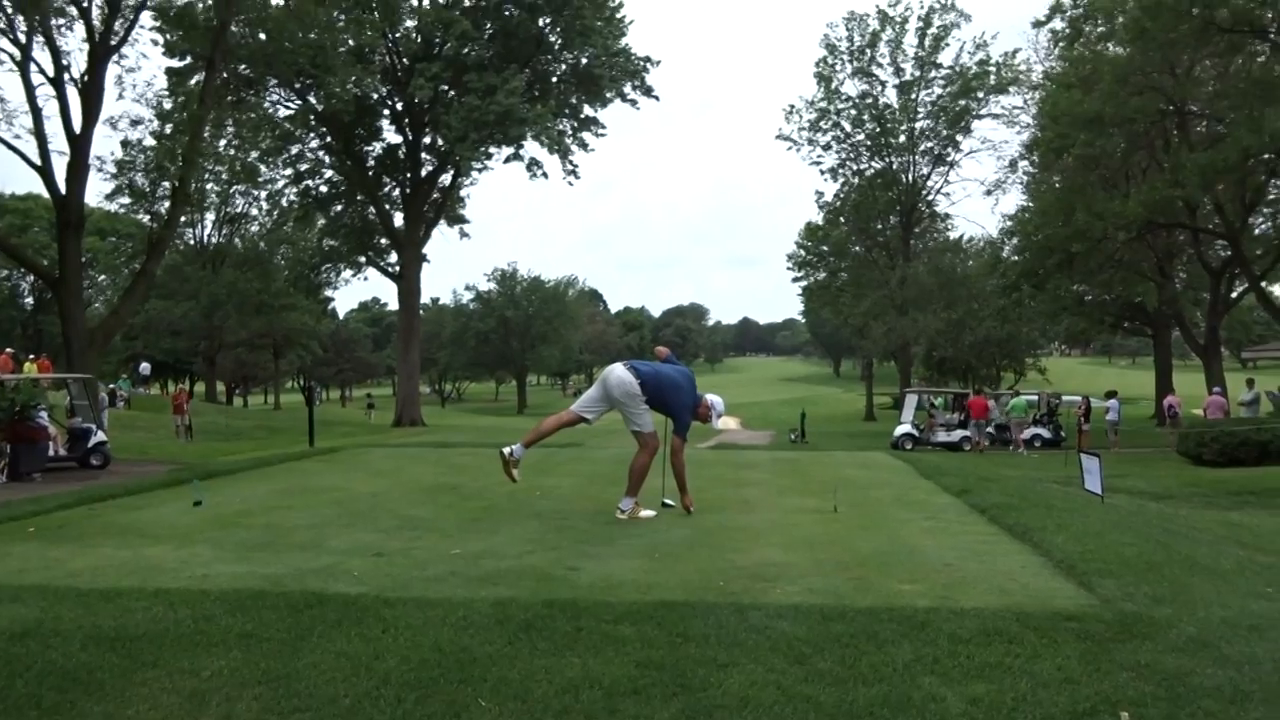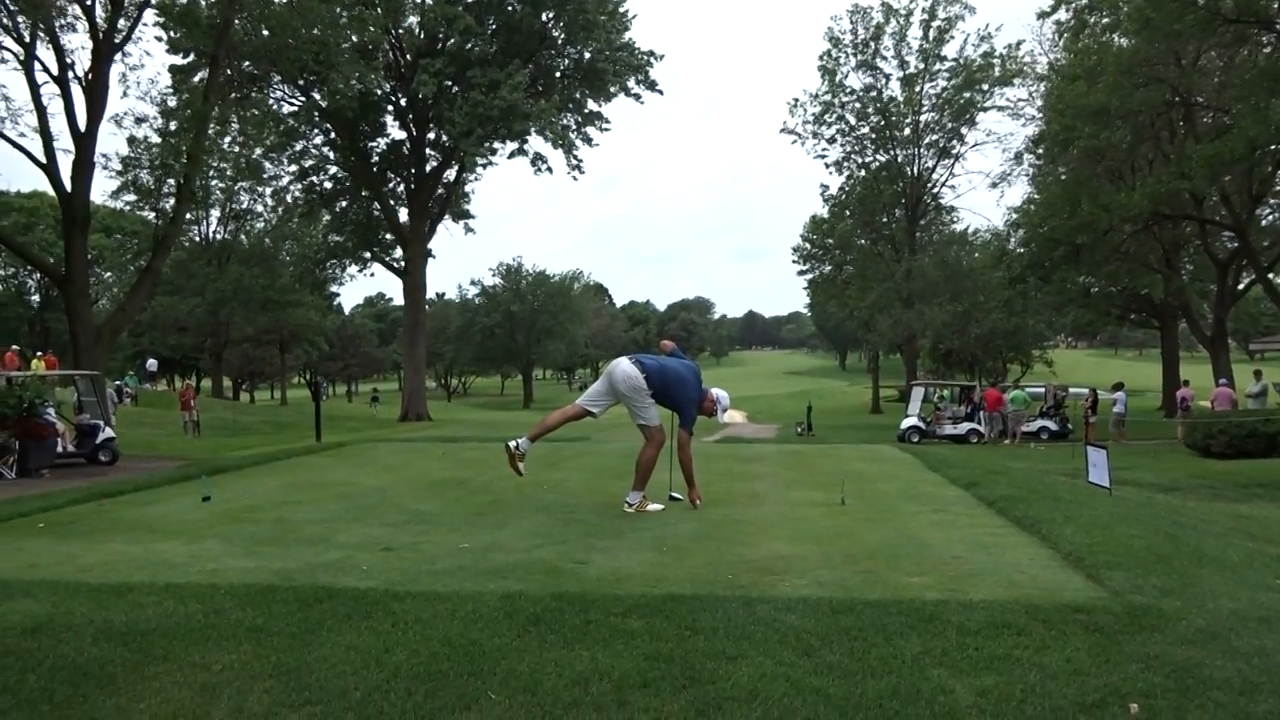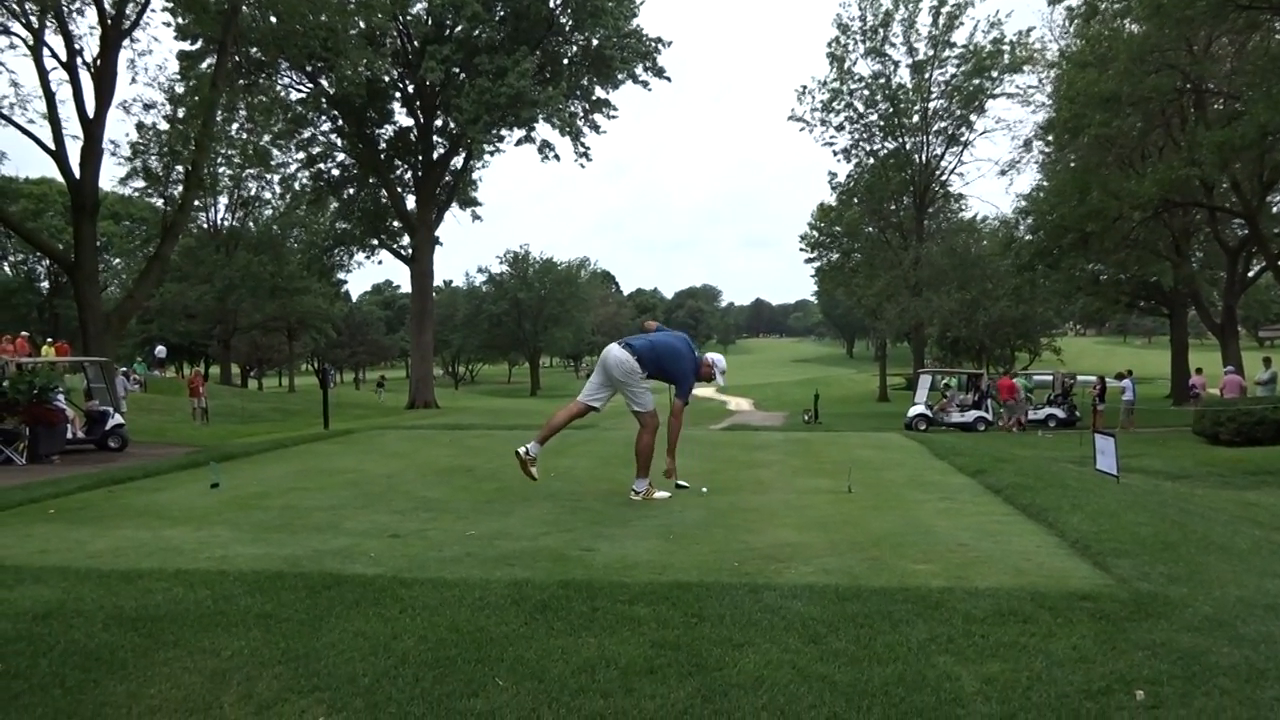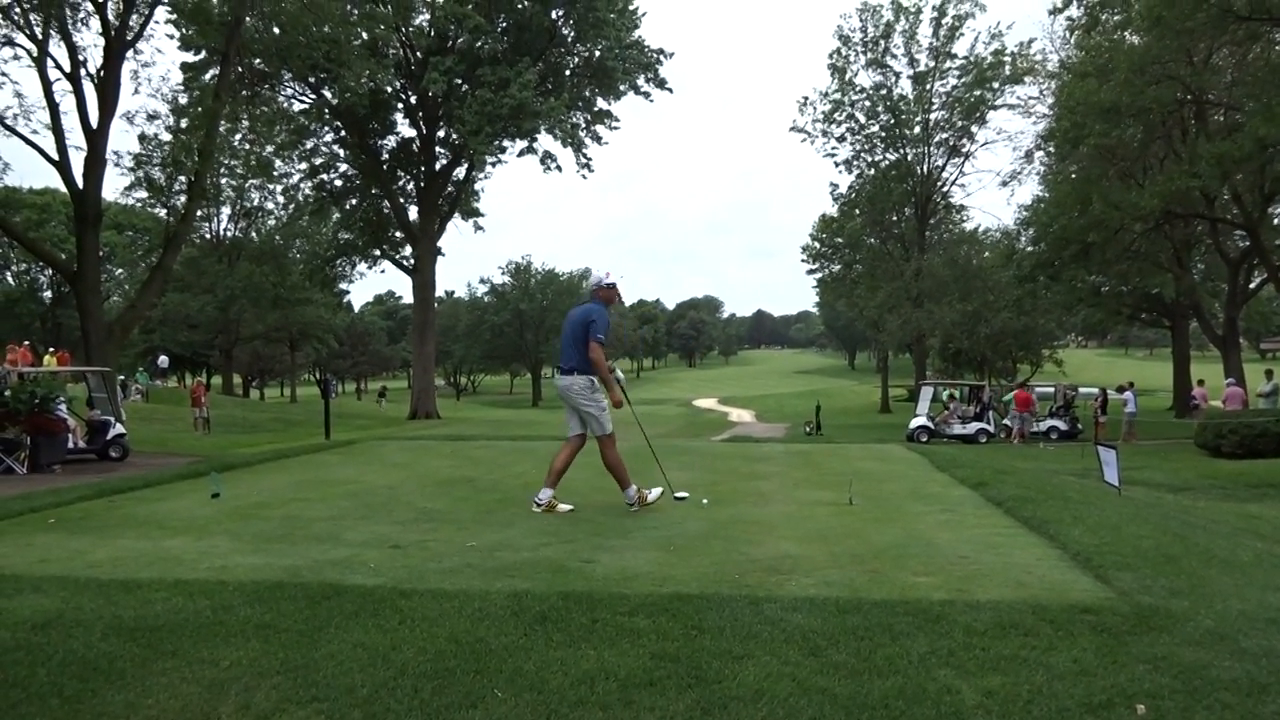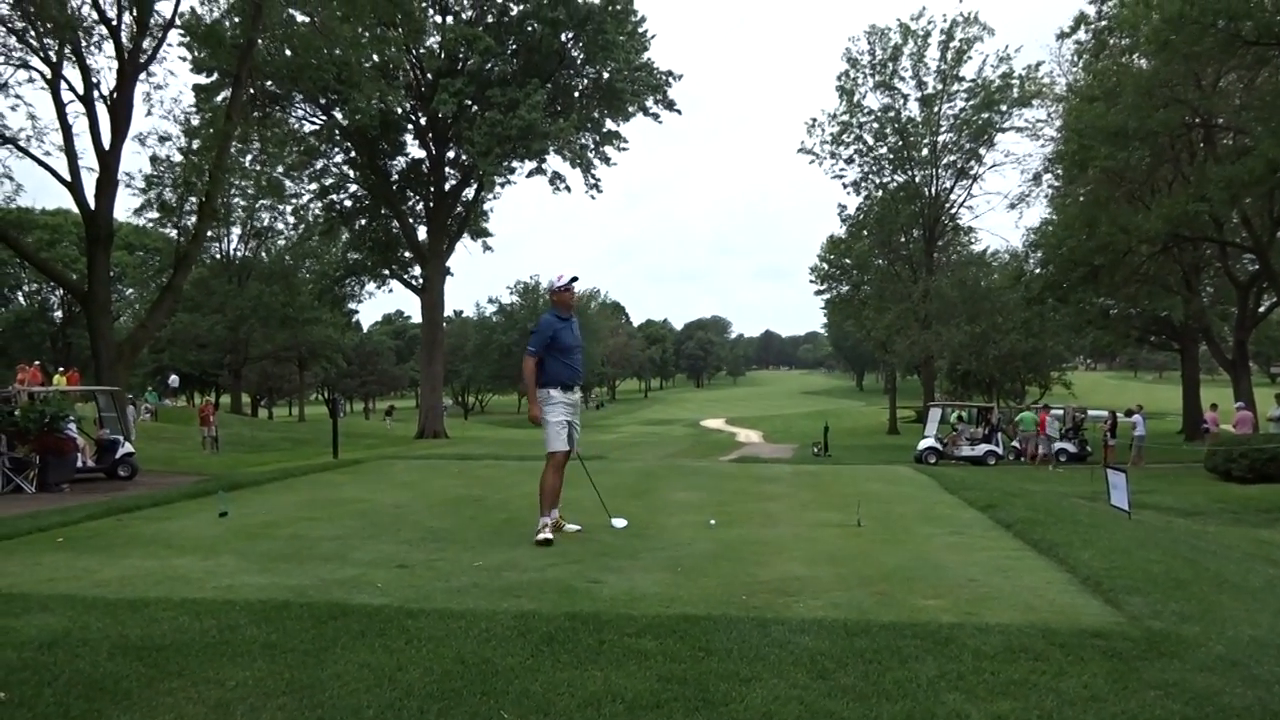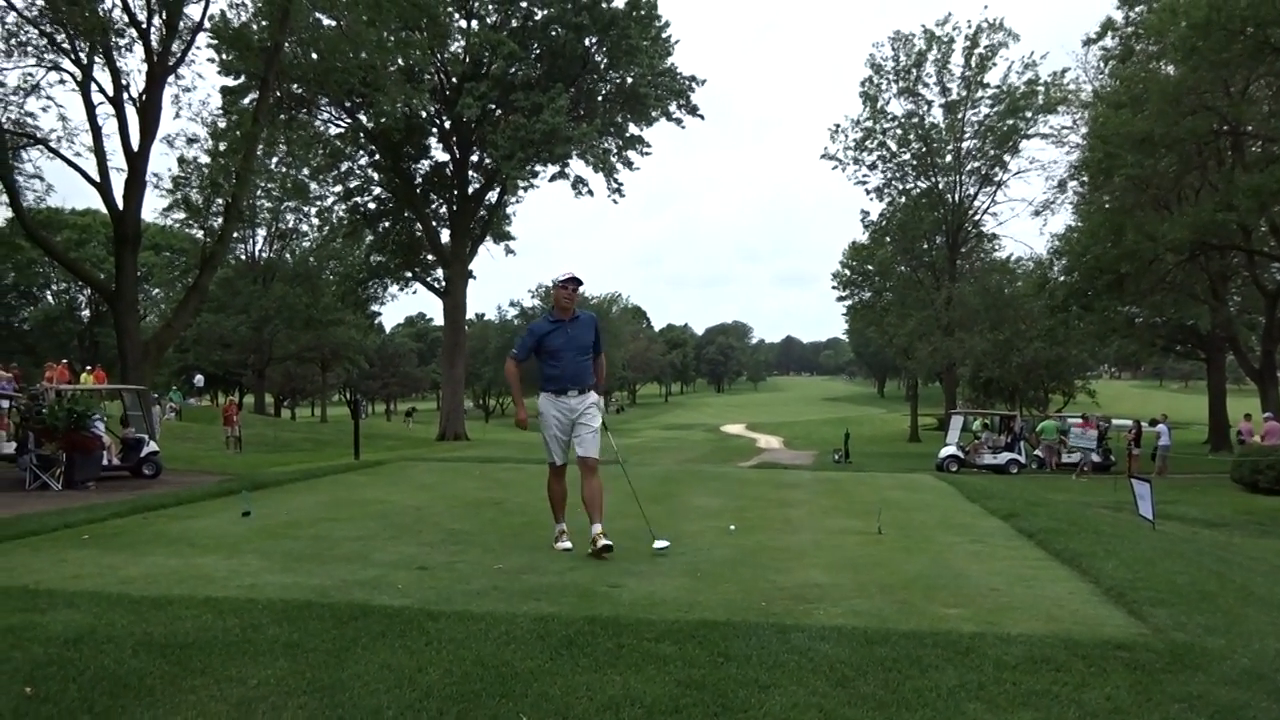
dt=0.7s
person 1, frame 1
left shoulder: (687, 376)
right shoulder: (685, 407)
left elbow: (659, 350)
right elbow: (676, 455)
right wrist: (684, 494)
left hip: (615, 372)
right hip: (628, 384)
left knee: (569, 417)
right knee: (649, 446)
left ankle: (516, 452)
right ankle: (627, 506)
person 1, frame 2
left shoulder: (693, 370)
right shoulder: (691, 401)
left elbow: (665, 344)
right elbow: (683, 450)
right wrist: (692, 488)
left hip: (620, 366)
right hip: (633, 378)
left knee: (575, 410)
right knee: (656, 439)
left ankle: (522, 445)
right ankle: (635, 500)
person 1, frame 3
left shoulder: (685, 343)
right shoulder: (687, 370)
left elbow: (649, 324)
right elbow: (675, 417)
right wrist: (670, 457)
left hip: (612, 352)
right hip: (627, 363)
left knee: (579, 407)
right knee: (650, 424)
left ankle: (531, 450)
right ankle: (641, 487)
person 1, frame 4
left shoulder: (577, 312)
right shoulder: (599, 314)
right elbow: (594, 353)
left wrist: (606, 367)
right wrist: (613, 389)
left hip: (566, 380)
right hip: (582, 382)
left knee: (574, 441)
right knee: (607, 440)
left ankle: (544, 498)
right ankle: (633, 496)
person 1, frame 5
left shoulder: (572, 321)
right shoulder: (547, 323)
right elbow: (528, 363)
right wrist: (533, 403)
left hip: (572, 396)
right hip: (554, 397)
left knee: (562, 458)
right knee: (556, 458)
left ankle: (553, 517)
right ankle: (544, 524)
person 1, frame 6
left shoulder: (590, 321)
right shoulder: (538, 328)
left elbow: (598, 357)
right elbow: (512, 363)
left wrist: (599, 393)
right wrist: (519, 406)
left hip: (586, 402)
right hip: (553, 403)
left knee: (589, 466)
right knee: (557, 469)
left ankle: (598, 533)
right ankle: (560, 530)
